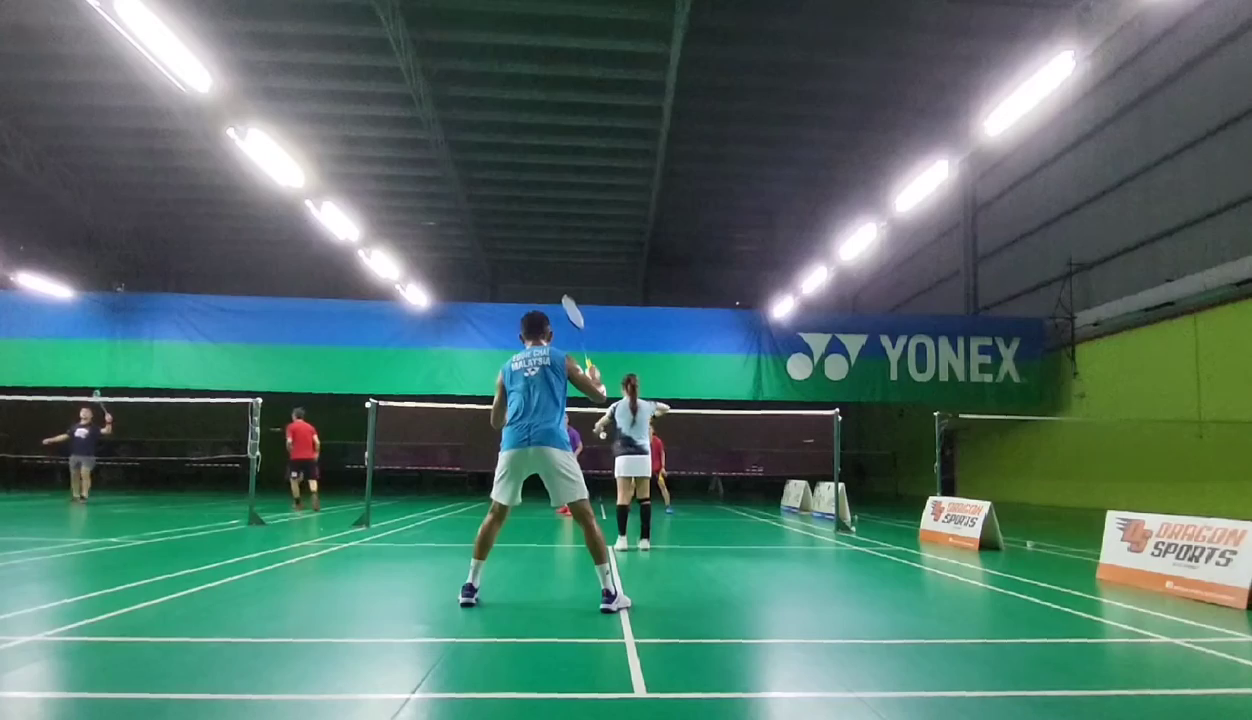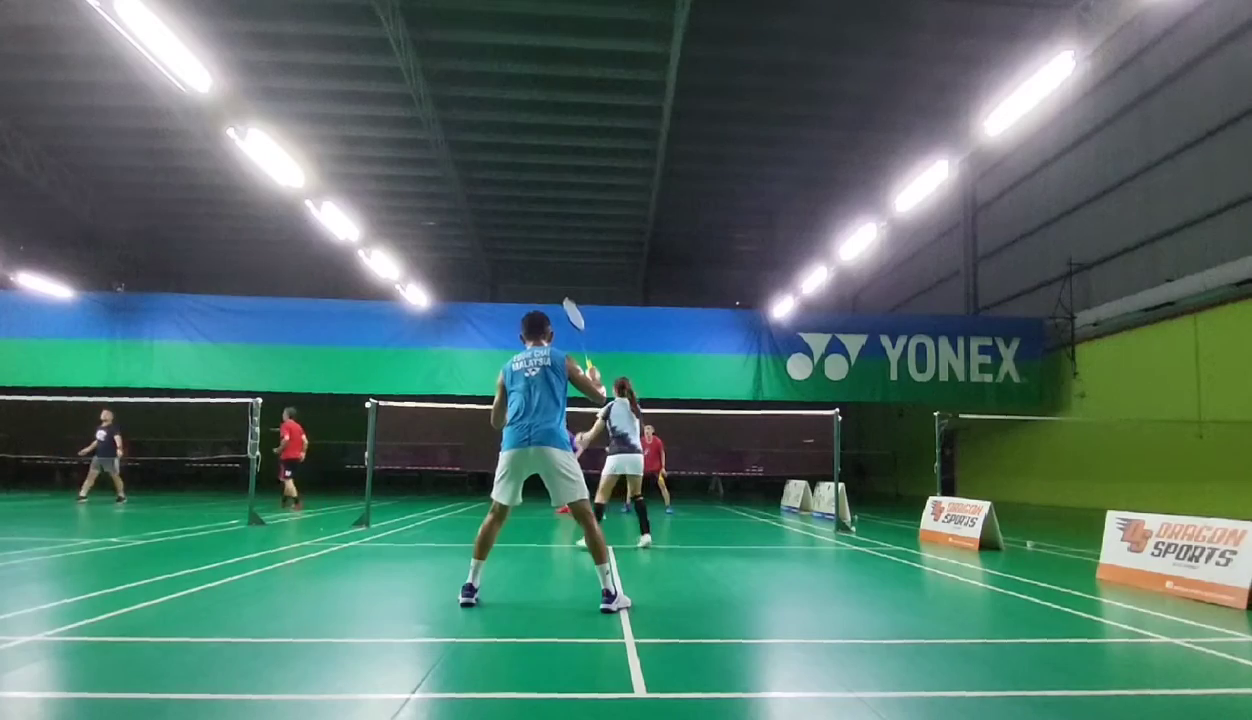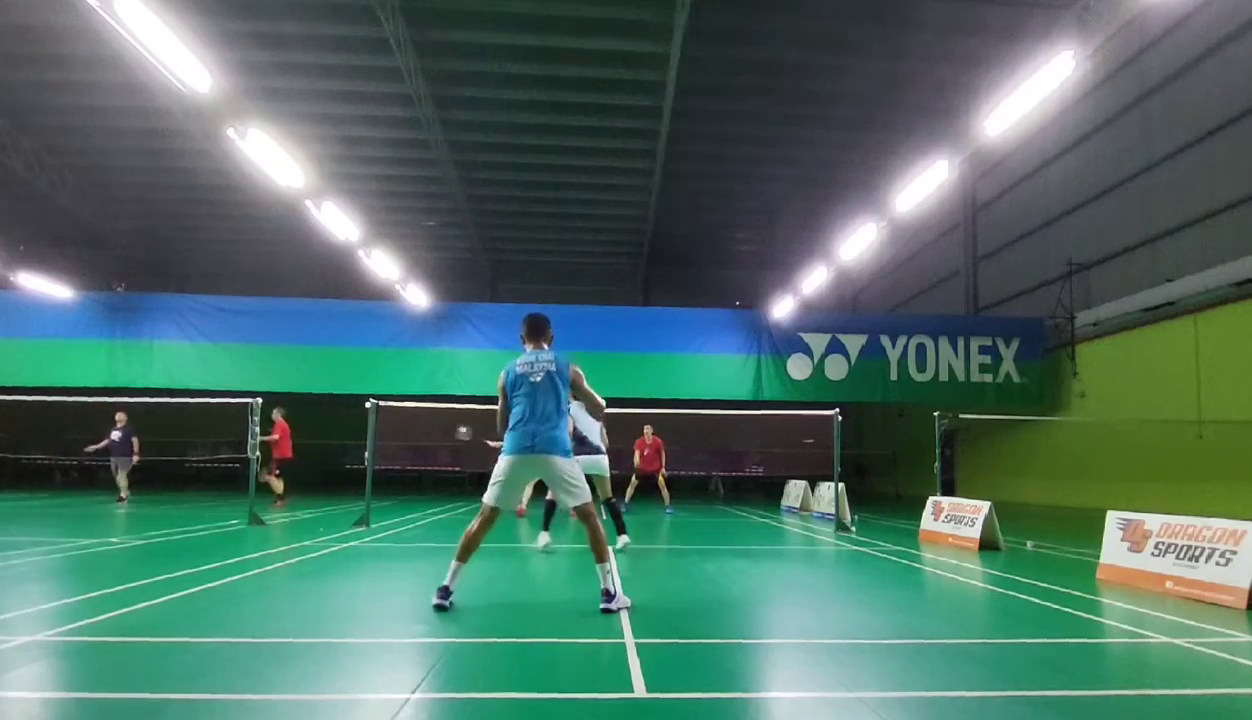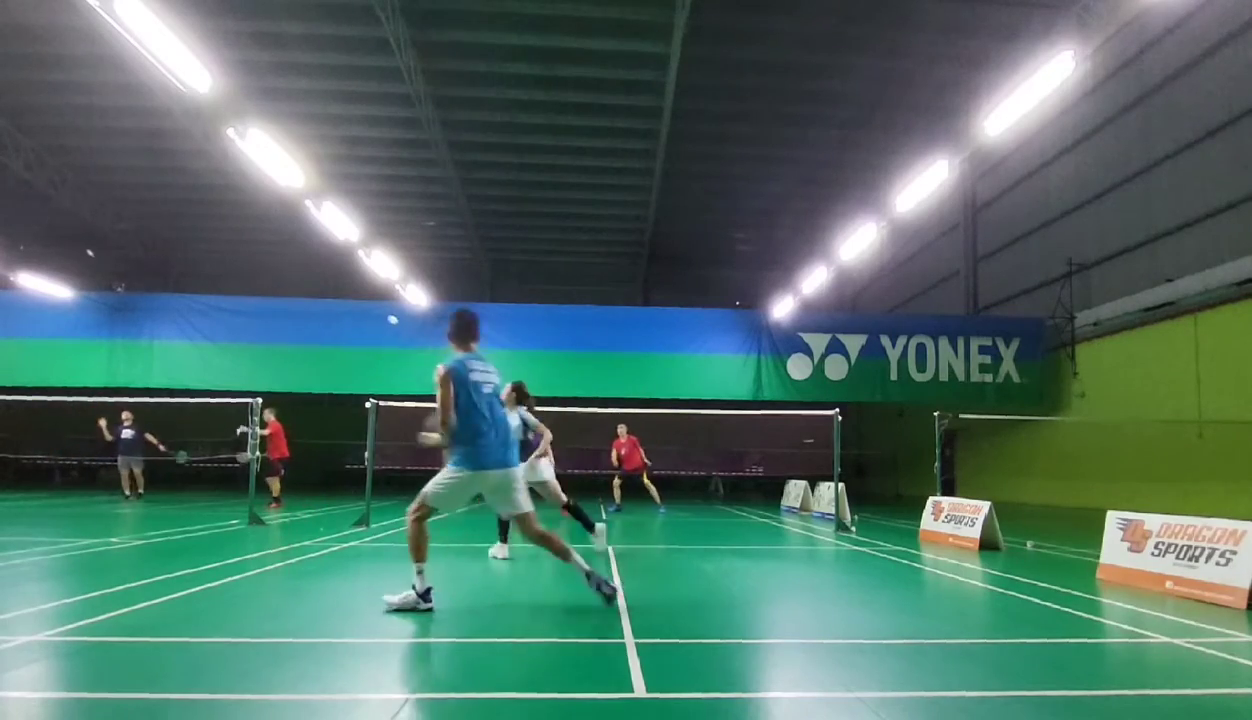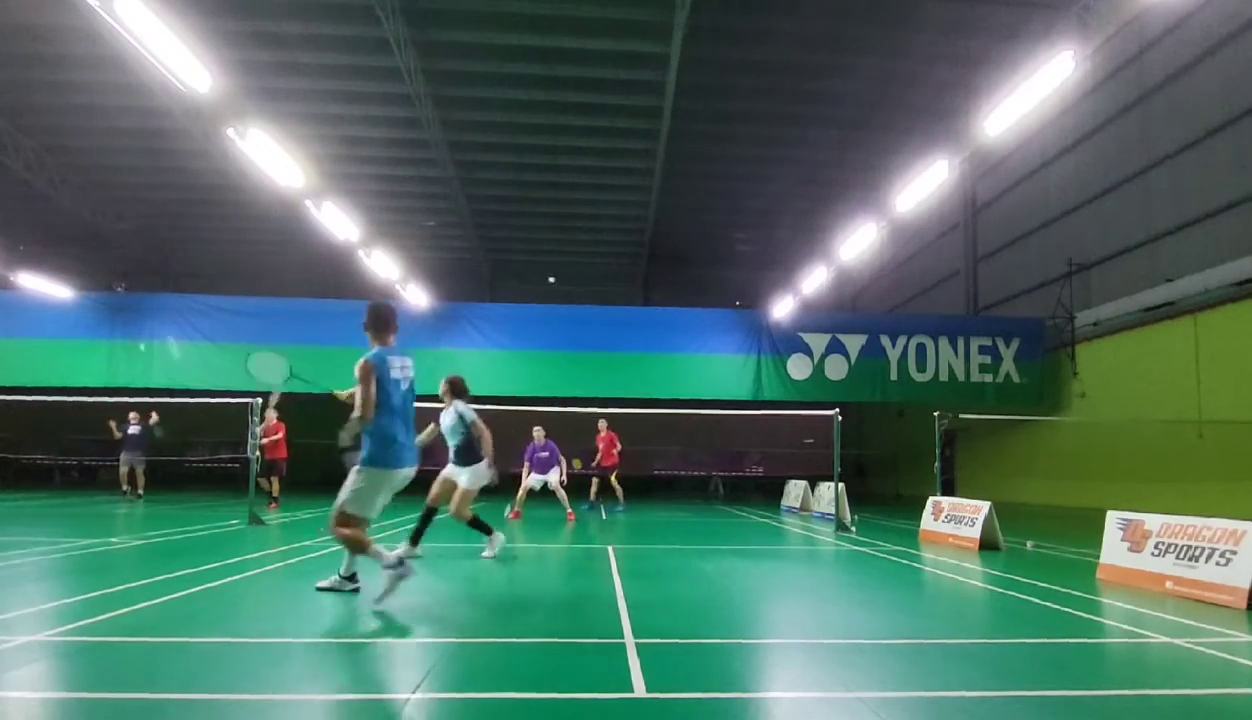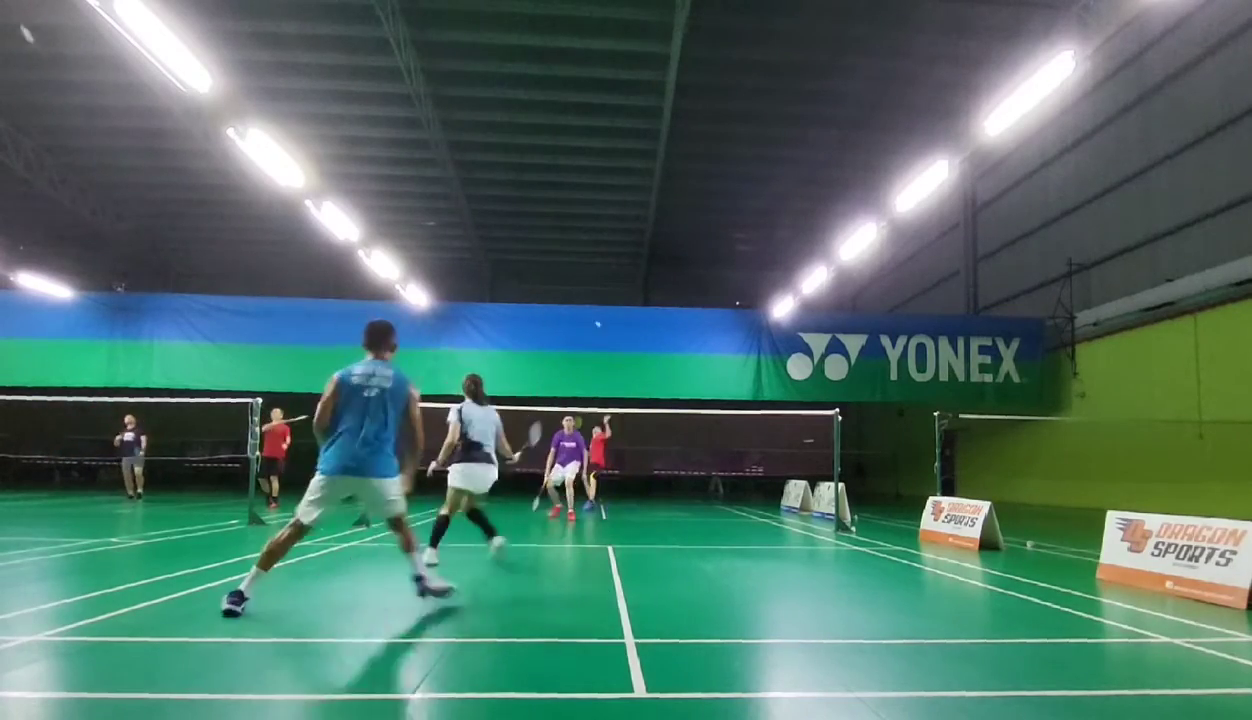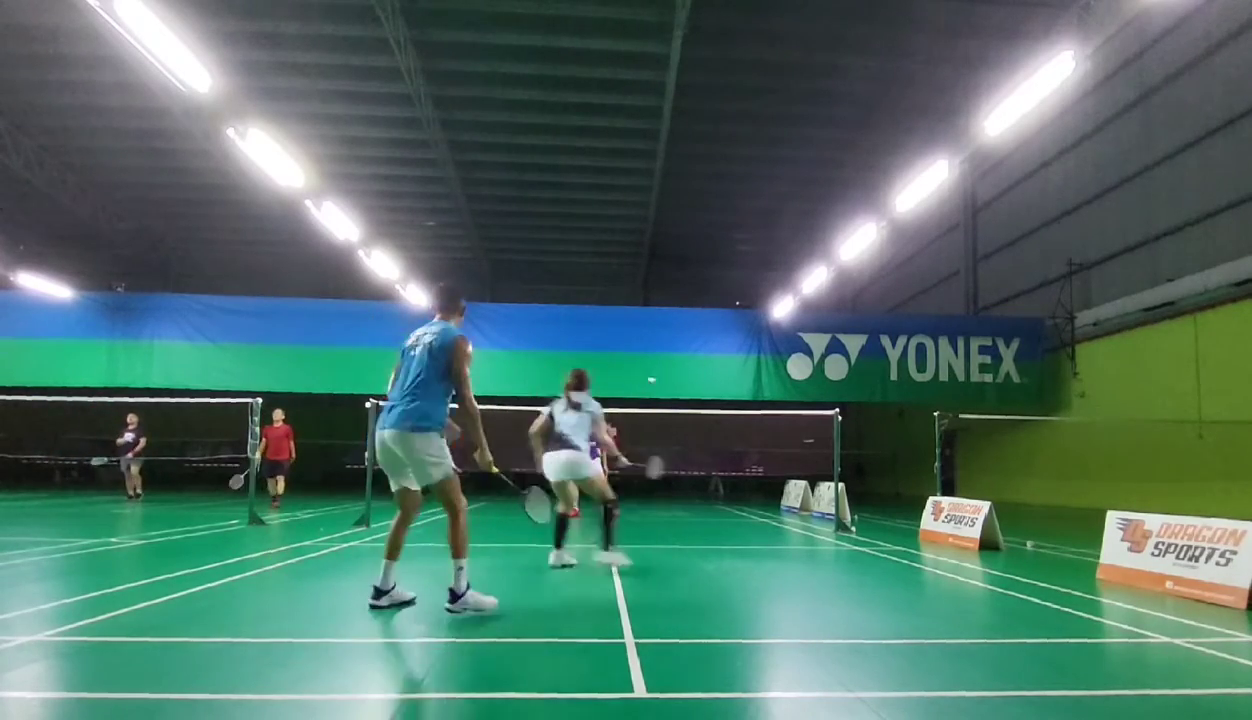
dt=0.4s
person 1, frame 1
left shoulder: (507, 368)
right shoulder: (562, 360)
left elbow: (496, 421)
right elbow: (599, 396)
right wrist: (595, 376)
left hip: (513, 446)
right hip: (552, 444)
left knee: (496, 514)
right knee: (585, 516)
left ankle: (470, 586)
right ankle: (609, 592)
person 1, frame 2
left shoulder: (508, 368)
right shoulder: (562, 360)
left elbow: (496, 421)
right elbow: (599, 397)
right wrist: (595, 378)
left hip: (514, 446)
right hip: (552, 444)
left knee: (496, 515)
right knee: (585, 516)
left ankle: (470, 586)
right ankle: (609, 592)
person 1, frame 3
left shoulder: (508, 372)
right shoulder: (566, 367)
left elbow: (502, 426)
right elbow: (598, 409)
right wrist: (595, 404)
left hip: (515, 451)
right hip: (555, 451)
left knee: (485, 519)
right knee: (590, 518)
left ankle: (446, 589)
right ankle: (609, 592)
person 1, frame 4
left shoulder: (448, 370)
right shoulder: (490, 369)
left elbow: (446, 422)
left wrist: (447, 443)
right wrist: (438, 439)
left hip: (469, 464)
right hip: (506, 463)
left knee: (416, 516)
right knee: (532, 530)
left ankle: (421, 592)
right ankle: (592, 577)
person 1, frame 5
left shoulder: (369, 363)
right shoulder: (407, 362)
left elbow: (364, 415)
left wrist: (347, 433)
right wrist: (355, 394)
left hip: (381, 460)
right hip: (406, 459)
left knee: (339, 525)
right knee: (355, 516)
left ankle: (391, 564)
right ankle: (347, 575)
person 1, frame 6
left shoulder: (342, 376)
right shoulder: (405, 384)
left elbow: (319, 424)
right elbow: (417, 440)
right wrist: (409, 471)
left hip: (336, 466)
right hip: (380, 469)
left knee: (294, 530)
right knee: (400, 523)
left ankle: (241, 594)
right ankle: (424, 580)
person 1, frame 7
left shoulder: (414, 338)
right shoulder: (457, 341)
right elbow: (466, 397)
right wrist: (482, 447)
left hip: (387, 429)
right hip: (419, 430)
left knee: (408, 510)
right knee: (457, 506)
left ankle: (384, 589)
right ankle: (459, 592)
person 2, frame 1
left shoulder: (617, 406)
right shoulder: (647, 405)
left elbow: (599, 426)
right elbow: (666, 408)
left wrist: (599, 430)
left hip: (624, 456)
right hip: (643, 456)
left knee: (623, 498)
right knee: (644, 498)
left ankle: (622, 538)
right ankle: (645, 540)
person 2, frame 2
left shoulder: (610, 407)
right shoulder: (635, 407)
left elbow: (594, 433)
left wrist: (583, 438)
left hip: (618, 456)
right hip: (636, 455)
left knee: (602, 495)
right knee: (636, 495)
right ankle: (645, 534)
person 2, frame 3
left shoulder: (570, 409)
left elbow: (569, 430)
right elbow: (605, 442)
left hip: (579, 457)
right hip: (599, 457)
left knee: (554, 493)
right knee: (608, 498)
left ankle: (545, 534)
right ankle: (622, 535)
person 2, frame 4
left shoulder: (521, 414)
right shoulder: (505, 415)
left elbow: (547, 434)
left wrist: (541, 451)
left hip: (531, 463)
right hip: (526, 464)
right knee: (561, 500)
left ankle: (502, 546)
right ankle: (594, 529)
person 2, frame 5
left shoulder: (461, 409)
right shoulder: (446, 413)
left elbow: (485, 435)
right elbow: (427, 436)
left wrist: (488, 465)
left hip: (473, 466)
right hip: (456, 465)
left knee: (457, 510)
right knee: (432, 501)
left ankle: (493, 537)
right ankle: (412, 546)
person 2, frame 6
left shoulder: (459, 409)
right shoulder: (492, 412)
left elbow: (452, 440)
right elbow: (502, 446)
left wrist: (438, 462)
right wrist: (512, 457)
left hip: (465, 466)
right hip: (488, 468)
left knee: (448, 508)
right knee: (469, 506)
left ankle: (432, 551)
right ankle: (494, 538)
person 2, frame 7
left shoulder: (556, 405)
right shoulder: (593, 405)
left elbow: (534, 431)
right elbow: (602, 438)
left wrist: (540, 456)
right wrist: (618, 457)
left hip: (553, 458)
right hip: (576, 457)
left knee: (566, 504)
right knee: (609, 500)
left ankle: (558, 553)
right ankle: (608, 550)
